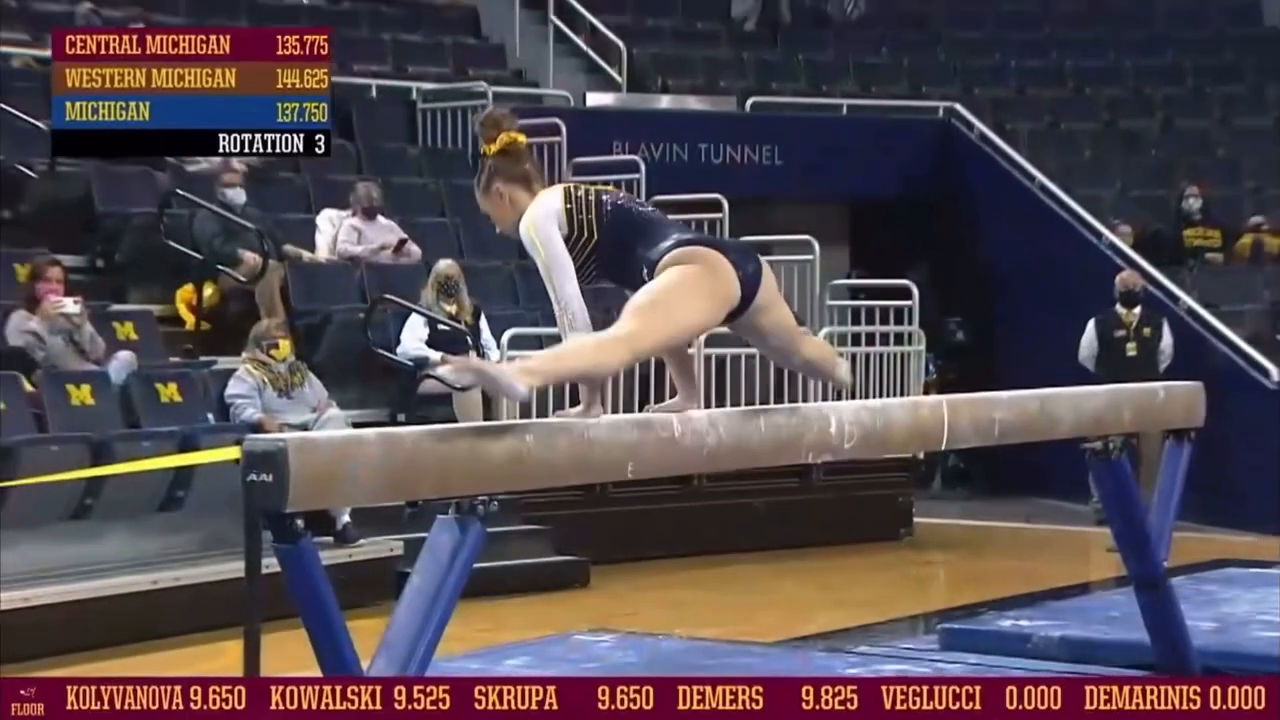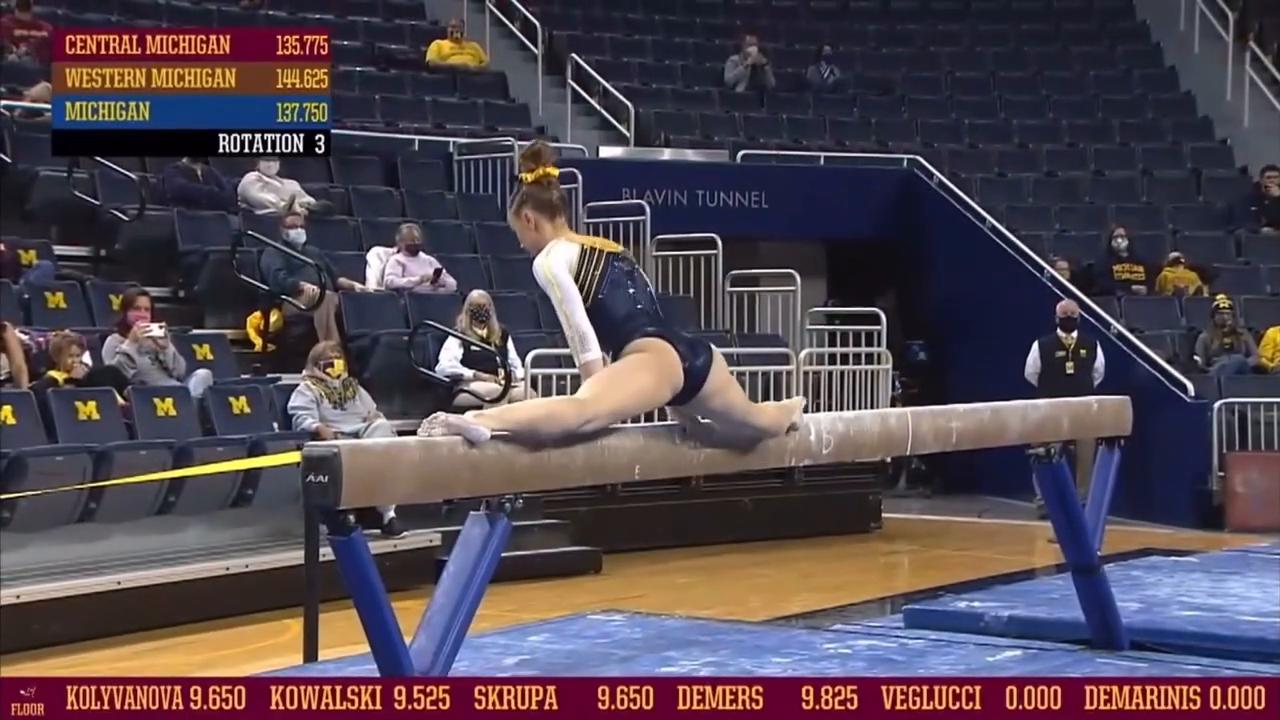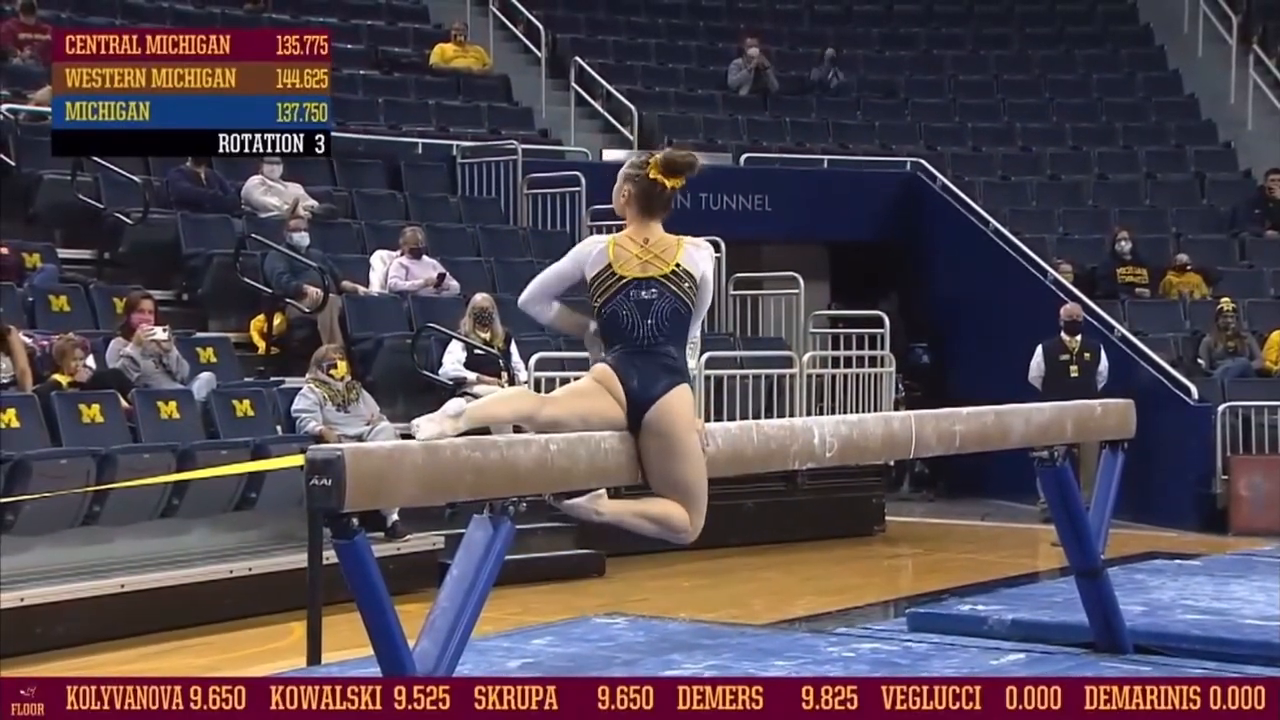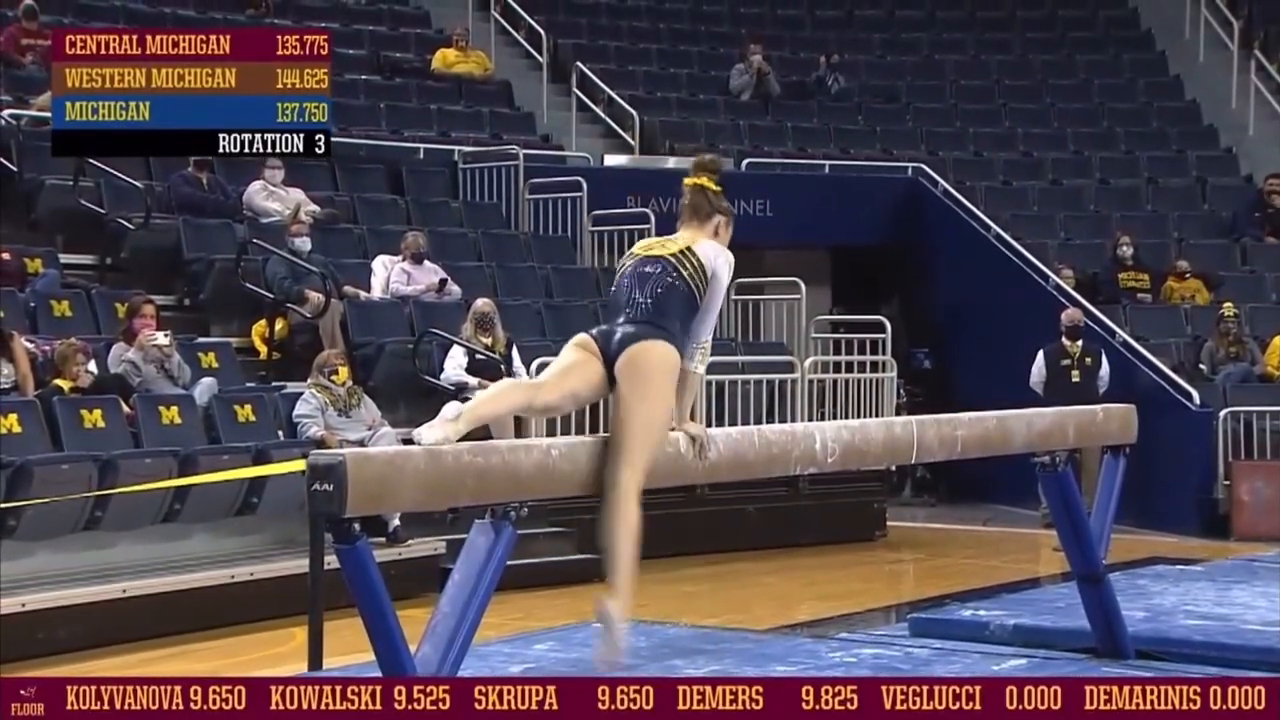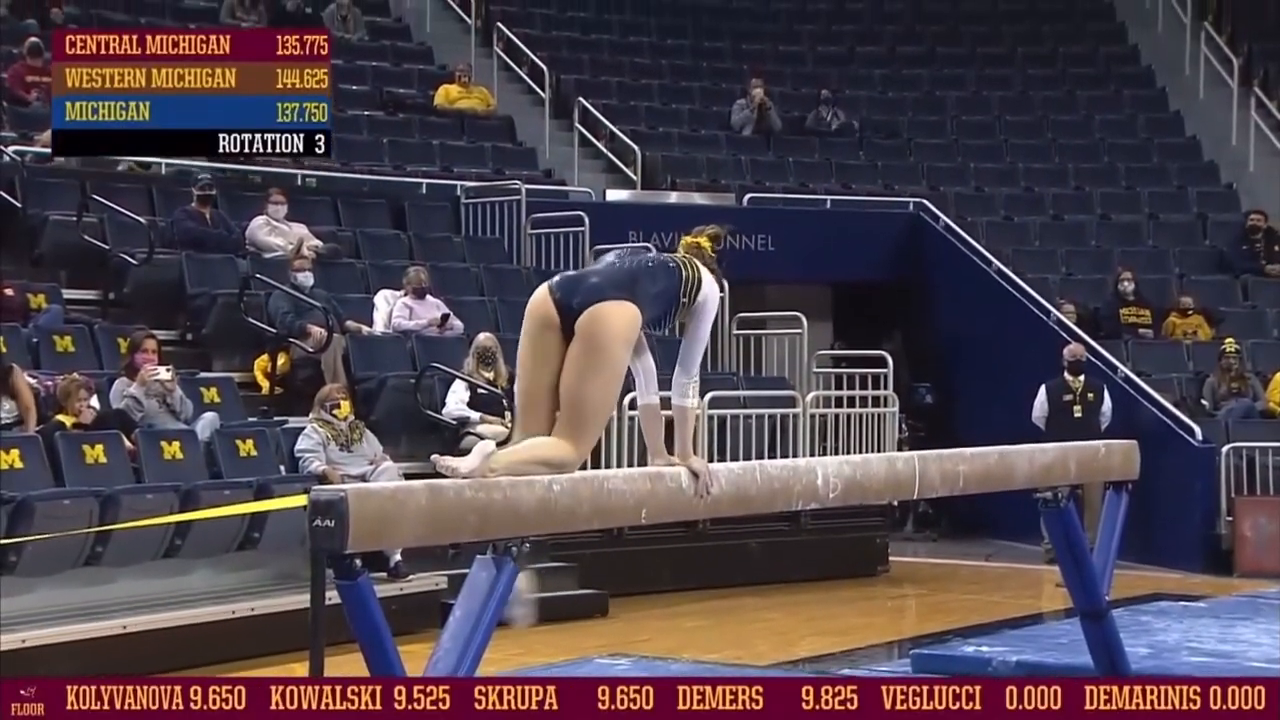
dt=1s
person 1, frame 1
left shoulder: (539, 217)
left elbow: (571, 311)
left wrist: (591, 401)
left hip: (699, 268)
right hip: (738, 261)
right knee: (794, 347)
left ankle: (522, 377)
person 1, frame 2
left shoulder: (550, 259)
right shoulder: (611, 250)
left elbow: (583, 339)
left wrist: (597, 399)
left hip: (654, 359)
right hip: (693, 353)
left ankle: (477, 422)
person 1, frame 3
left shoulder: (596, 250)
right shoulder: (700, 255)
left elbow: (530, 300)
left hip: (615, 384)
right hip: (668, 393)
right knee: (686, 522)
left ankle: (463, 416)
right ankle: (600, 506)
person 1, frame 4
left shoulder: (639, 250)
right shoulder: (718, 256)
right elbow: (700, 342)
left wrist: (671, 414)
right wrist: (684, 417)
left hip: (598, 342)
right hip: (650, 356)
right knee: (625, 486)
left ankle: (459, 420)
right ankle: (617, 602)
person 1, frame 5
right shoulder: (706, 285)
left elbow: (643, 371)
right elbow: (687, 377)
left wrist: (658, 455)
right wrist: (685, 454)
left hip: (550, 297)
right hip: (606, 315)
left knee: (530, 438)
right knee: (568, 451)
right ankle: (489, 464)
person 2, frame 1
left shoulder: (1157, 323)
right shoulder: (1099, 323)
left elbow: (1165, 355)
right elbow: (1085, 356)
left wrist: (1151, 375)
right wrist: (1105, 375)
left knee: (1149, 454)
right ankle: (1103, 504)
person 2, frame 2
left shoulder: (1091, 344)
right shoulder: (1042, 345)
left elbow: (1098, 372)
right elbow: (1030, 373)
left wrist: (1085, 389)
right wrist: (1048, 389)
left knee: (1084, 457)
left ankle: (1083, 500)
right ankle: (1044, 500)
person 2, frame 3
left shoulder: (1095, 348)
right shoulder: (1046, 348)
left elbow: (1102, 376)
right elbow: (1034, 377)
left wrist: (1088, 393)
right wrist: (1052, 394)
left knee: (1088, 461)
left ankle: (1086, 504)
right ankle: (1047, 504)
person 2, frame 4
left shoulder: (1096, 353)
right shoulder: (1047, 353)
left elbow: (1103, 381)
right elbow: (1036, 382)
left wrist: (1090, 398)
right wrist: (1053, 399)
left knee: (1090, 467)
left ankle: (1089, 510)
right ankle: (1049, 510)
person 2, frame 5
left shoulder: (1098, 388)
right shoulder: (1049, 388)
left elbow: (1105, 417)
right elbow: (1038, 418)
left wrist: (1083, 433)
right wrist: (1065, 435)
left knee: (1093, 502)
left ankle: (1092, 545)
right ankle: (1052, 546)
person 3, frame 1
left shoulder: (300, 370)
right shoulder: (247, 375)
left elbow: (324, 398)
right elbow: (241, 408)
left wrist: (326, 406)
right wrist: (262, 420)
left hip: (315, 425)
right hip: (281, 431)
person 3, frame 2
left shoulder: (353, 385)
right shoulder: (307, 390)
left elbow: (374, 410)
right elbow: (301, 418)
left wrist: (375, 416)
right wrist: (319, 428)
left hip: (366, 433)
right hip: (336, 438)
left knee: (383, 427)
person 3, frame 3
left shoulder: (356, 389)
right shoulder: (311, 393)
left elbow: (377, 414)
right elbow: (305, 421)
left wrist: (378, 420)
right wrist: (323, 431)
left hip: (369, 437)
right hip: (340, 442)
left knee: (386, 431)
person 3, frame 4
left shoulder: (358, 394)
right shoulder: (313, 397)
left elbow: (380, 419)
right elbow: (306, 427)
left wrist: (380, 425)
right wrist: (324, 436)
left hip: (371, 442)
right hip: (341, 447)
left knee: (387, 435)
person 3, frame 5
left shoulder: (359, 428)
right shoulder: (314, 432)
left elbow: (381, 454)
right elbow: (308, 461)
left wrist: (382, 460)
right wrist: (326, 471)
left hip: (373, 477)
right hip: (343, 482)
left knee: (389, 470)
